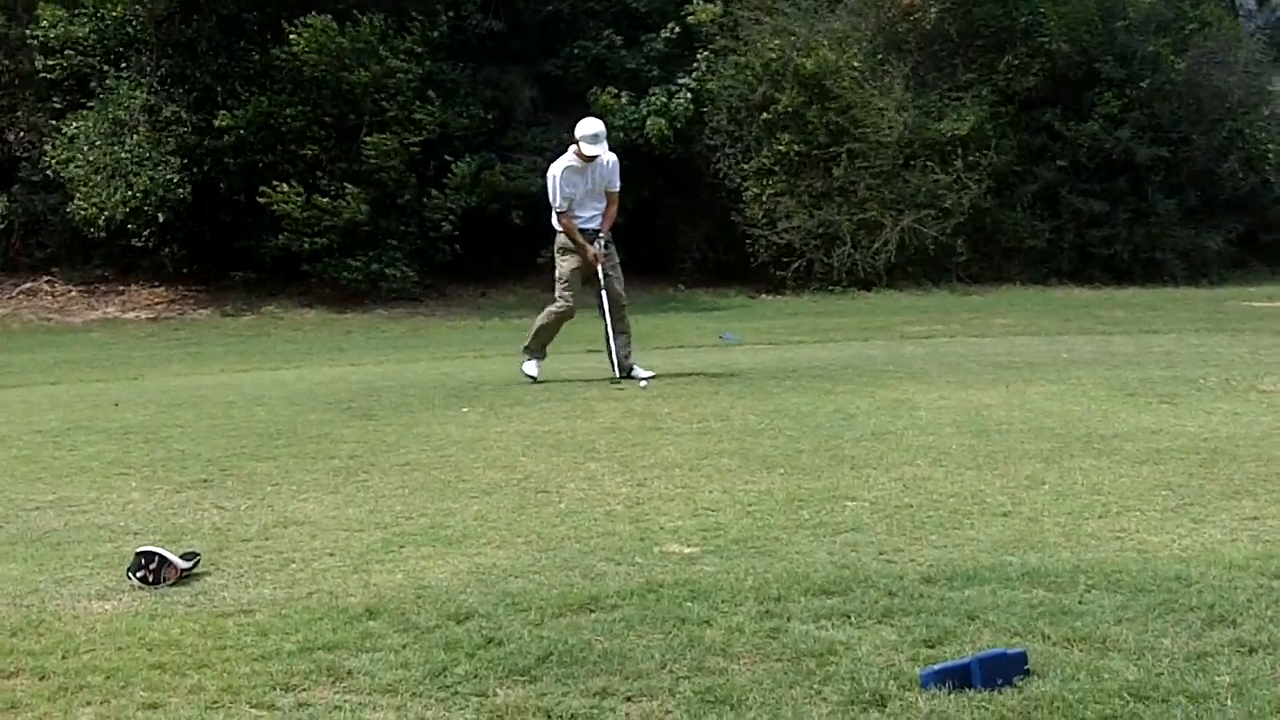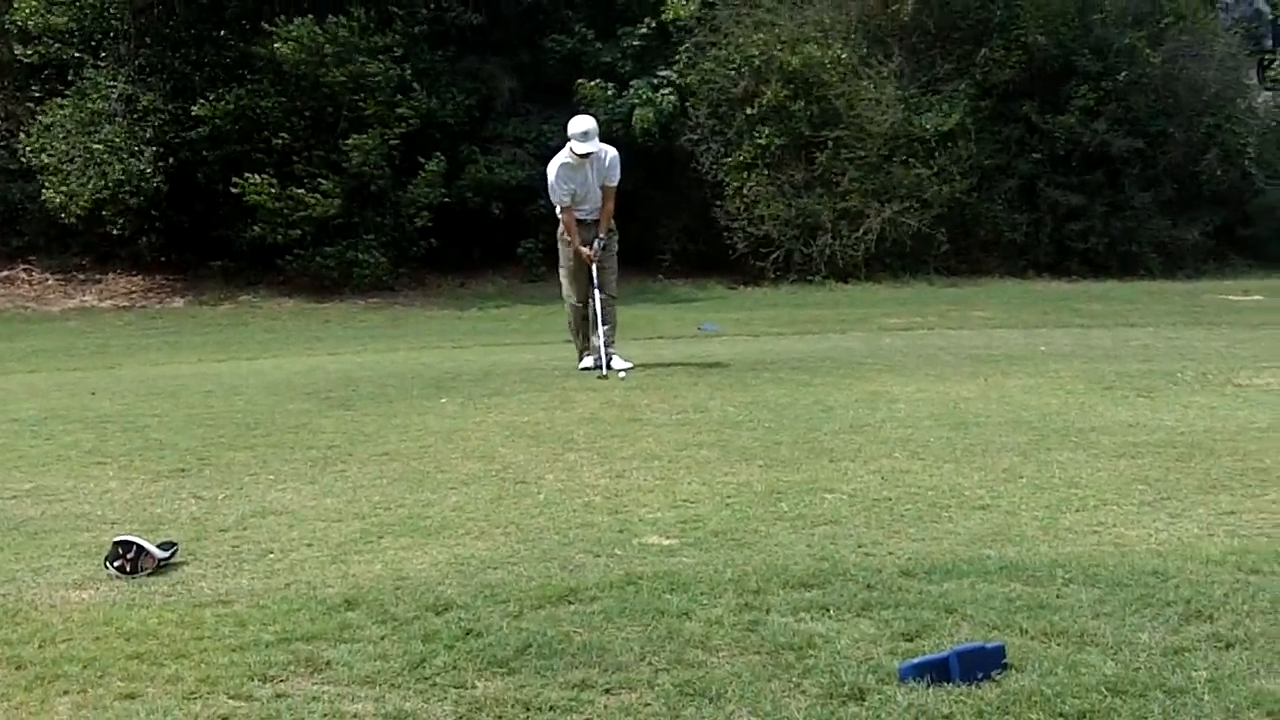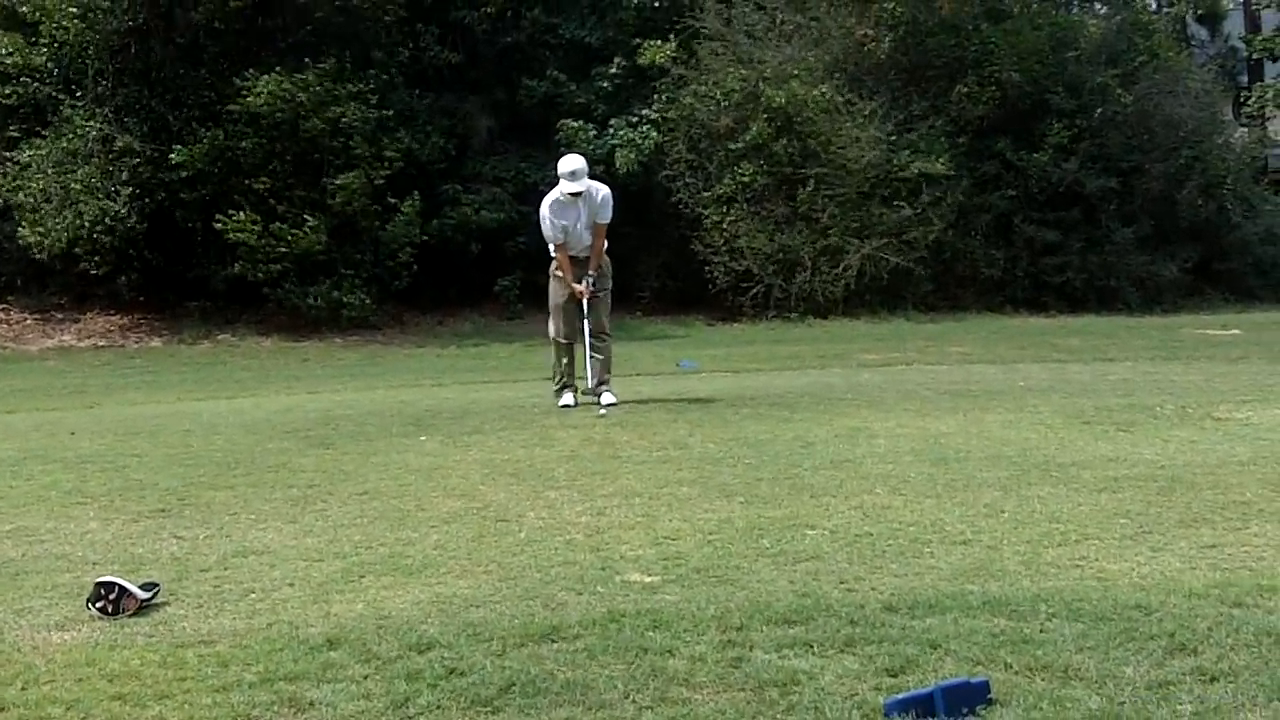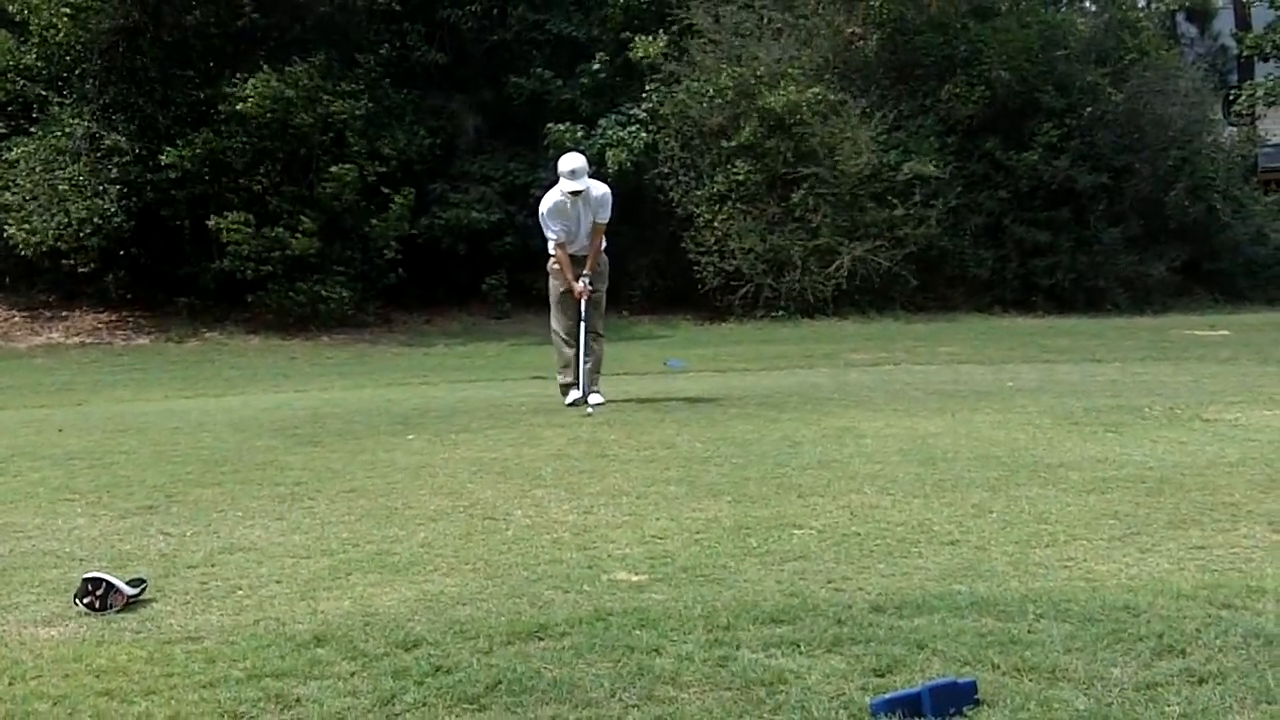
dt=0.4s
person 1, frame 1
left shoulder: (610, 161)
right shoulder: (559, 170)
left elbow: (612, 203)
right elbow: (563, 215)
left wrist: (602, 236)
right wrist: (585, 247)
left hip: (600, 238)
right hip: (571, 240)
left knee: (616, 301)
right knee: (565, 303)
left ankle: (625, 363)
right ankle: (533, 353)
person 1, frame 2
left shoulder: (609, 155)
right shoulder: (558, 166)
left elbow: (608, 200)
right elbow: (566, 211)
left wrist: (601, 237)
right wrist: (578, 247)
left hip: (603, 226)
right hip: (572, 228)
left knee: (606, 292)
right knee: (576, 296)
left ankle: (607, 351)
right ankle: (586, 352)
person 1, frame 3
left shoulder: (602, 193)
right shoulder: (550, 204)
left elbow: (599, 237)
right elbow: (559, 247)
left wrist: (590, 275)
right wrist: (572, 283)
left hip: (596, 262)
right hip: (565, 264)
left knee: (600, 328)
right knee: (562, 332)
left ankle: (603, 387)
right ankle: (566, 389)
person 1, frame 4
left shoulder: (601, 193)
right shoulder: (550, 203)
left elbow: (597, 237)
right elbow: (559, 246)
left wrist: (587, 275)
right wrist: (572, 282)
left hip: (594, 260)
right hip: (562, 262)
left knee: (594, 328)
right knee: (563, 329)
left ankle: (591, 387)
right ankle: (571, 386)
